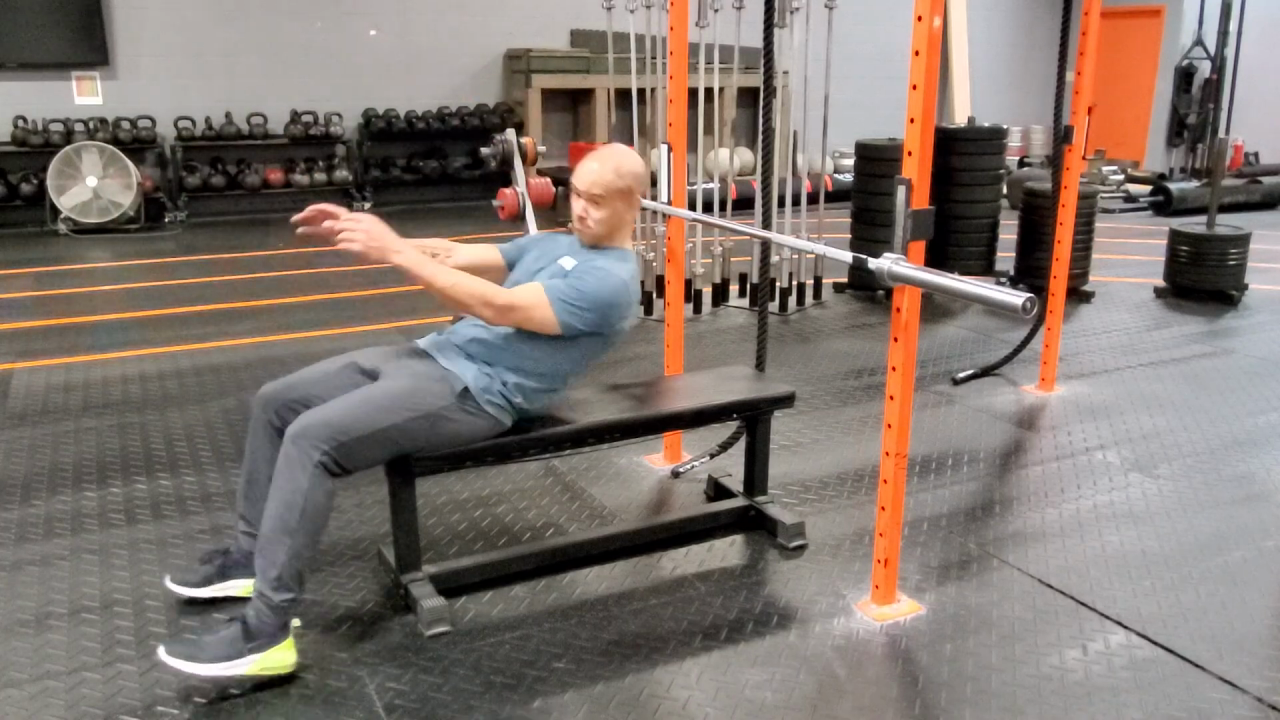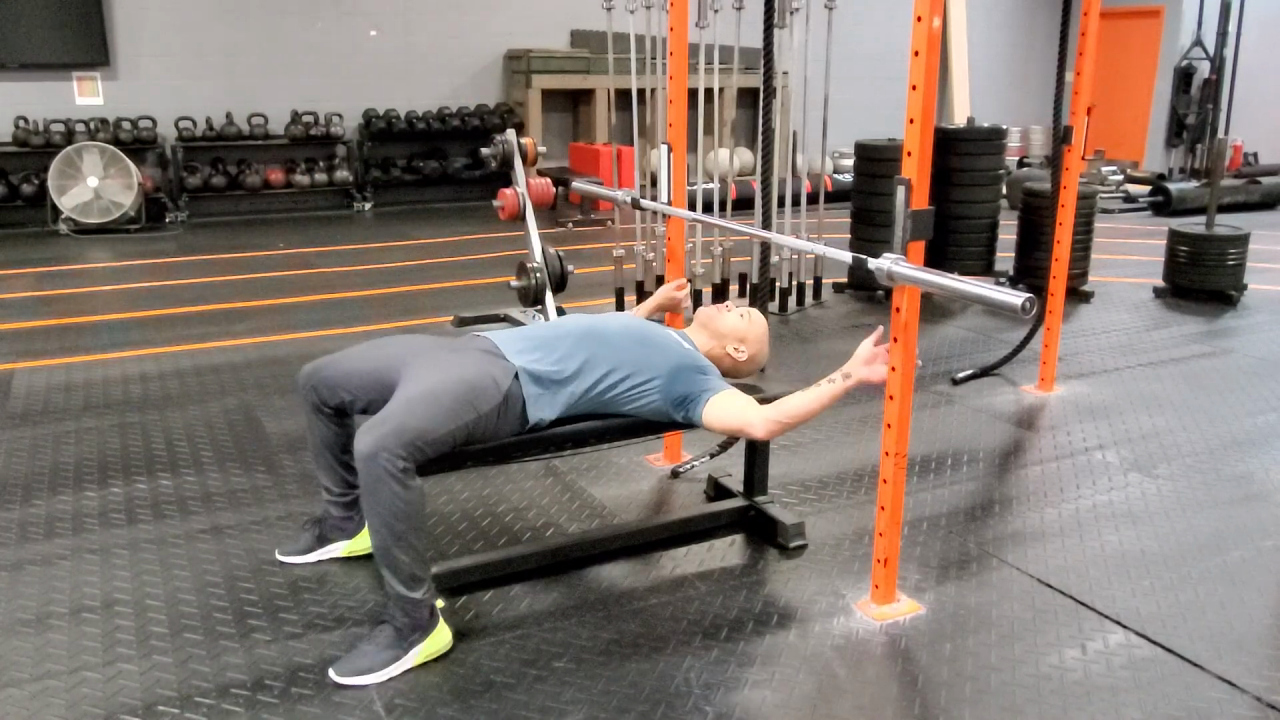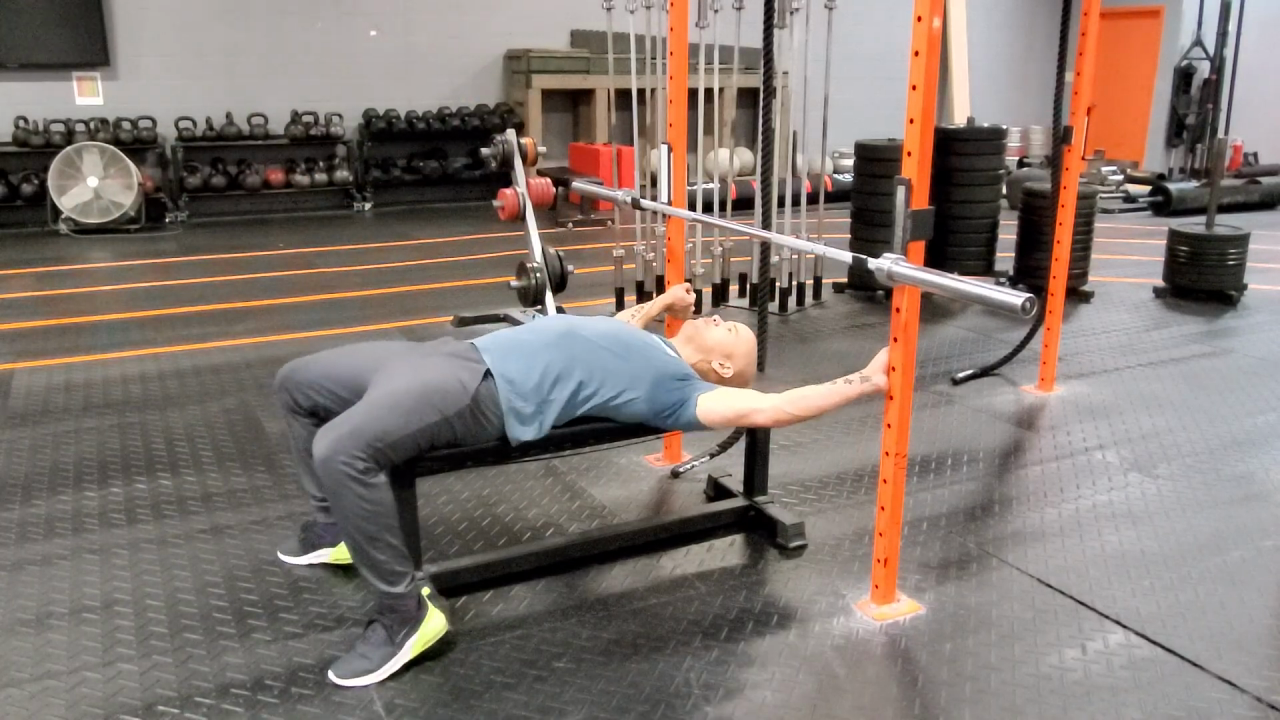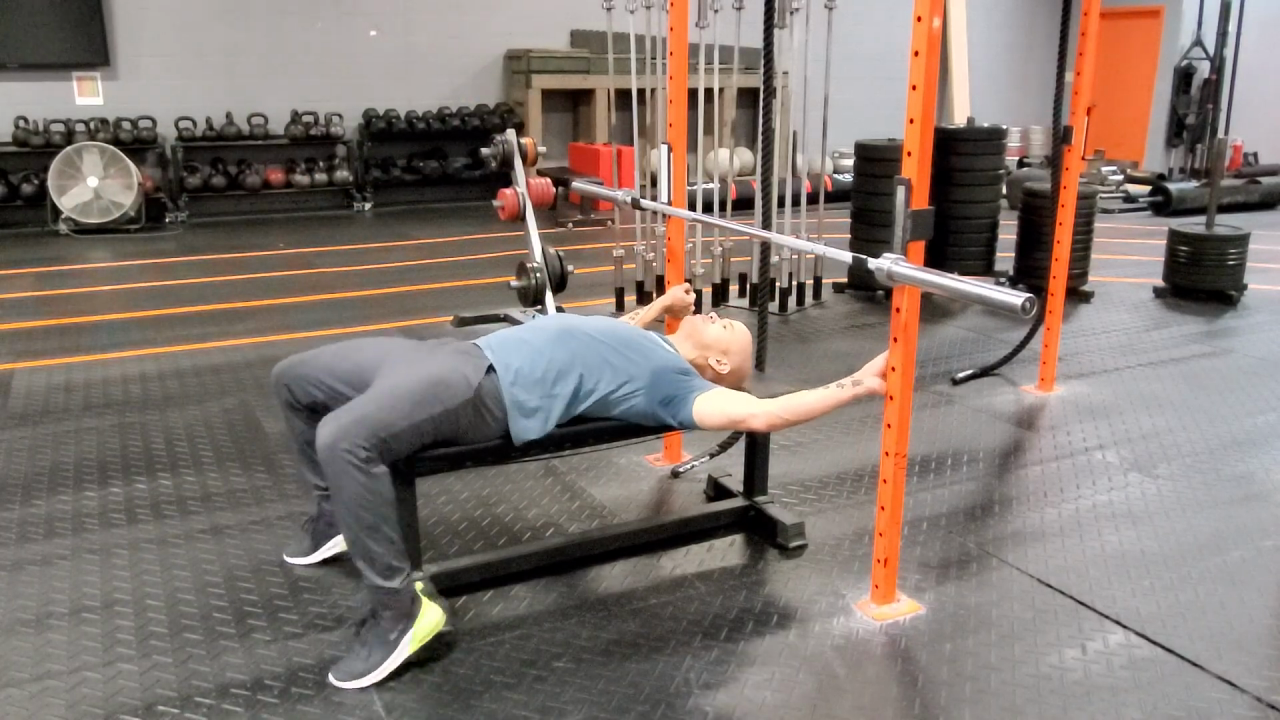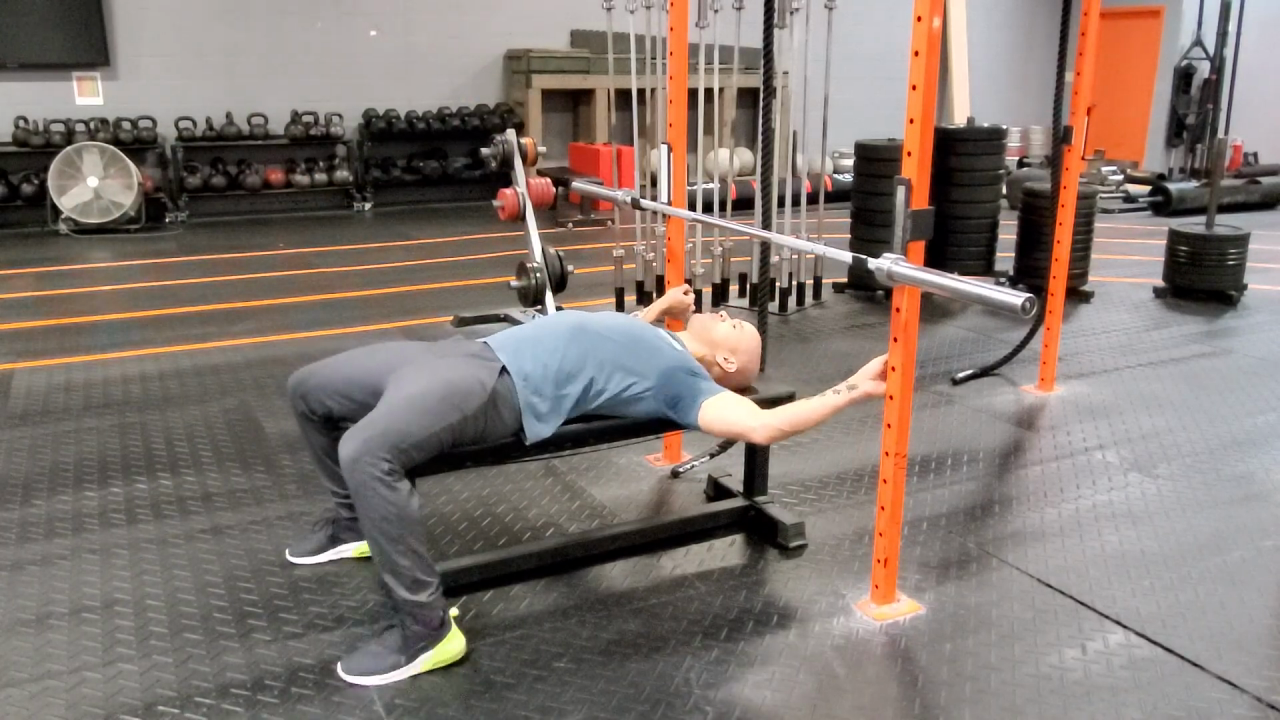
dt=1s
person 1, frame 1
left shoulder: (609, 282)
right shoulder: (558, 244)
left elbow: (498, 306)
right elbow: (457, 258)
left wrist: (393, 251)
right wrist: (364, 232)
left hip: (471, 396)
right hip: (432, 355)
left knee: (312, 439)
right knee: (275, 403)
left ankle: (268, 629)
right ankle: (253, 552)
person 1, frame 2
left shoulder: (694, 377)
right shoulder: (661, 337)
left elbow: (759, 422)
left wrist: (850, 374)
right wrist: (656, 301)
left hip: (506, 385)
right hip: (477, 346)
left knee: (382, 449)
right knee: (322, 382)
left ankle: (415, 623)
right ankle: (347, 519)
person 1, frame 3
left shoulder: (677, 387)
right shoulder: (651, 349)
left elbow: (767, 409)
right wrist: (664, 300)
left hip: (483, 392)
left knee: (341, 450)
right knee: (298, 384)
left ankle: (404, 613)
right ankle: (334, 527)
person 1, frame 4
left shoulder: (677, 384)
right shoulder: (651, 347)
left elbow: (761, 414)
left wrist: (861, 382)
right wrist: (664, 302)
left hip: (487, 391)
right hip: (461, 352)
left knee: (342, 437)
right knee: (295, 380)
left ankle: (398, 607)
right ankle: (338, 516)
person 1, frame 5
left shoulder: (687, 382)
right shoulder: (663, 342)
left elbow: (761, 426)
left wrist: (858, 386)
right wrist: (663, 304)
left hip: (498, 390)
right hip: (469, 352)
left knee: (368, 450)
right knee: (308, 390)
left ankle: (425, 626)
right ankle: (357, 521)
